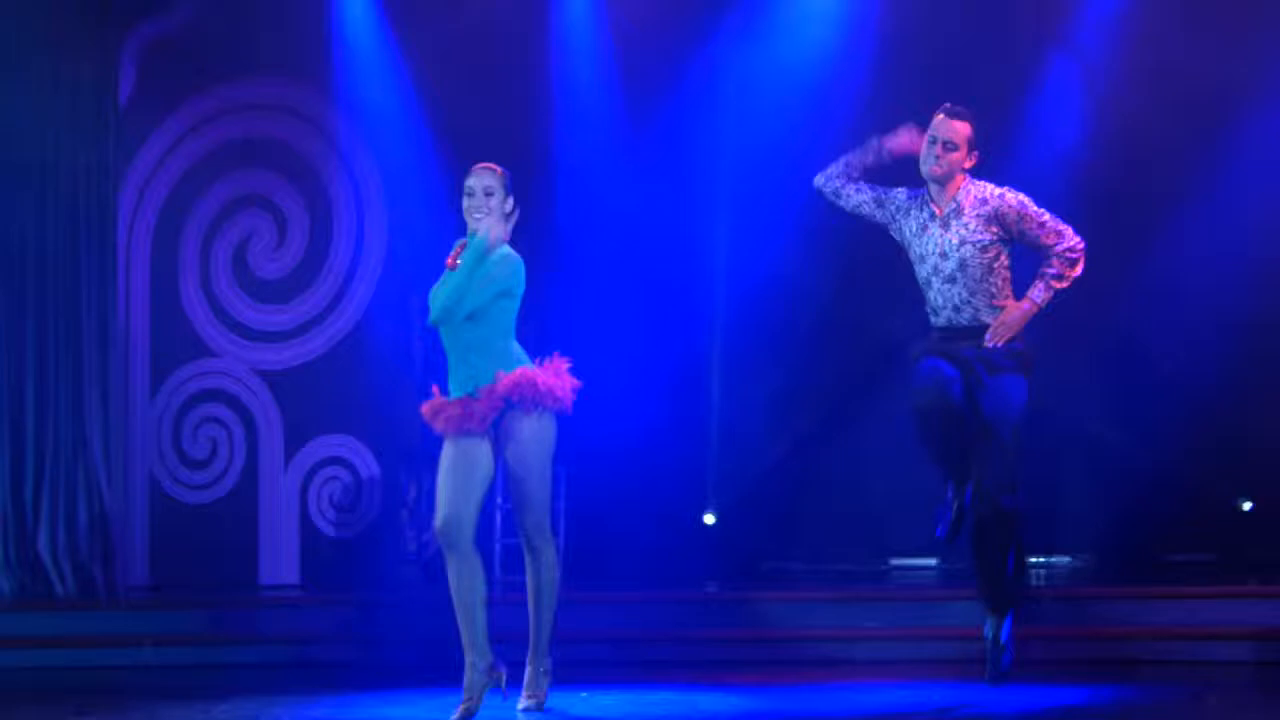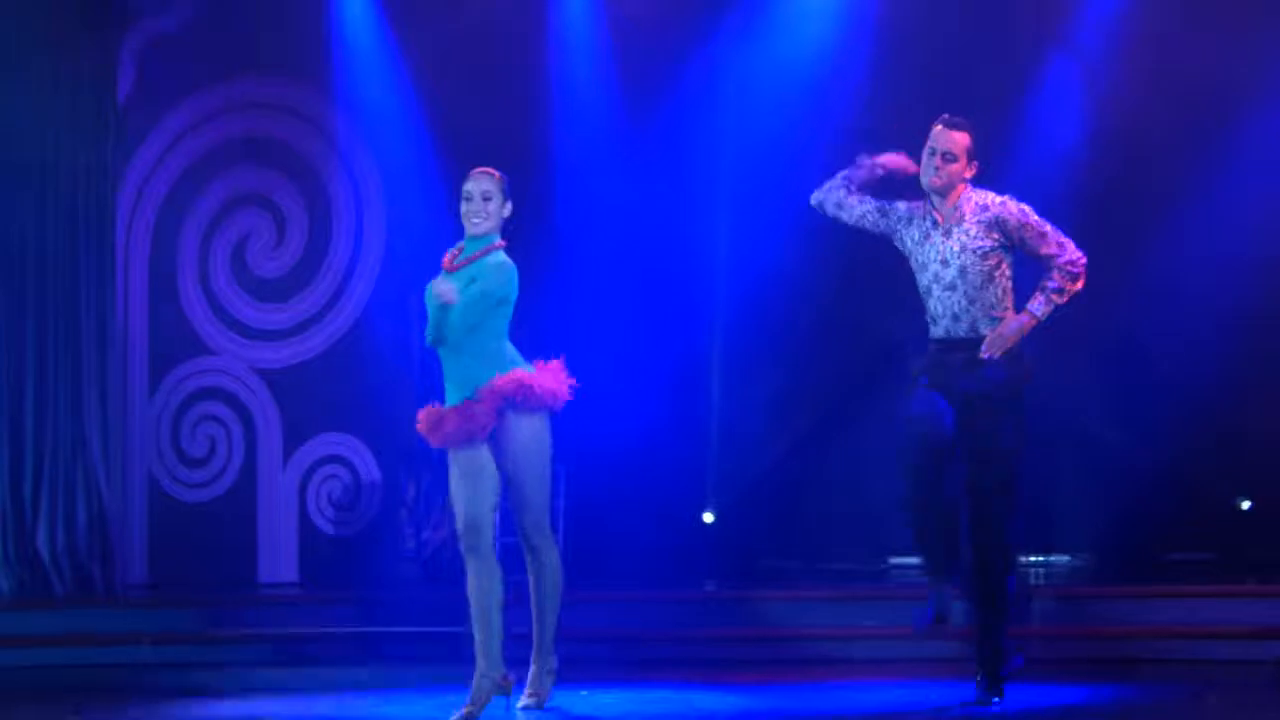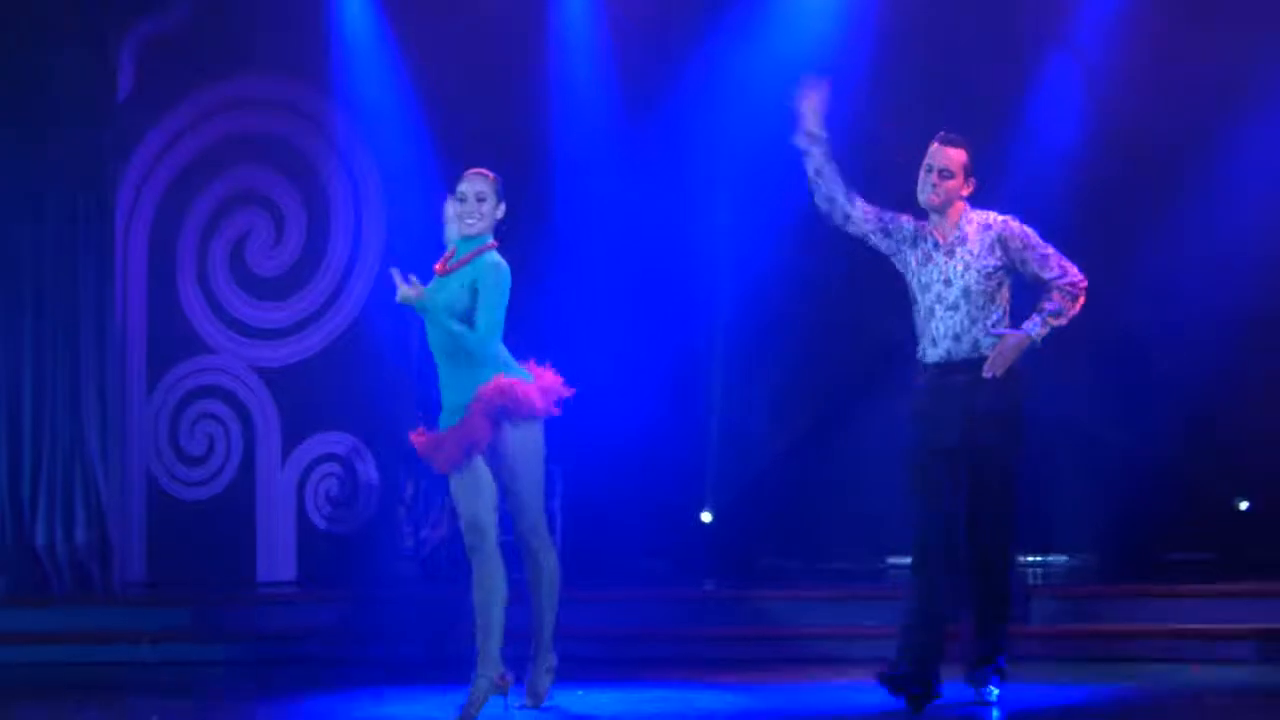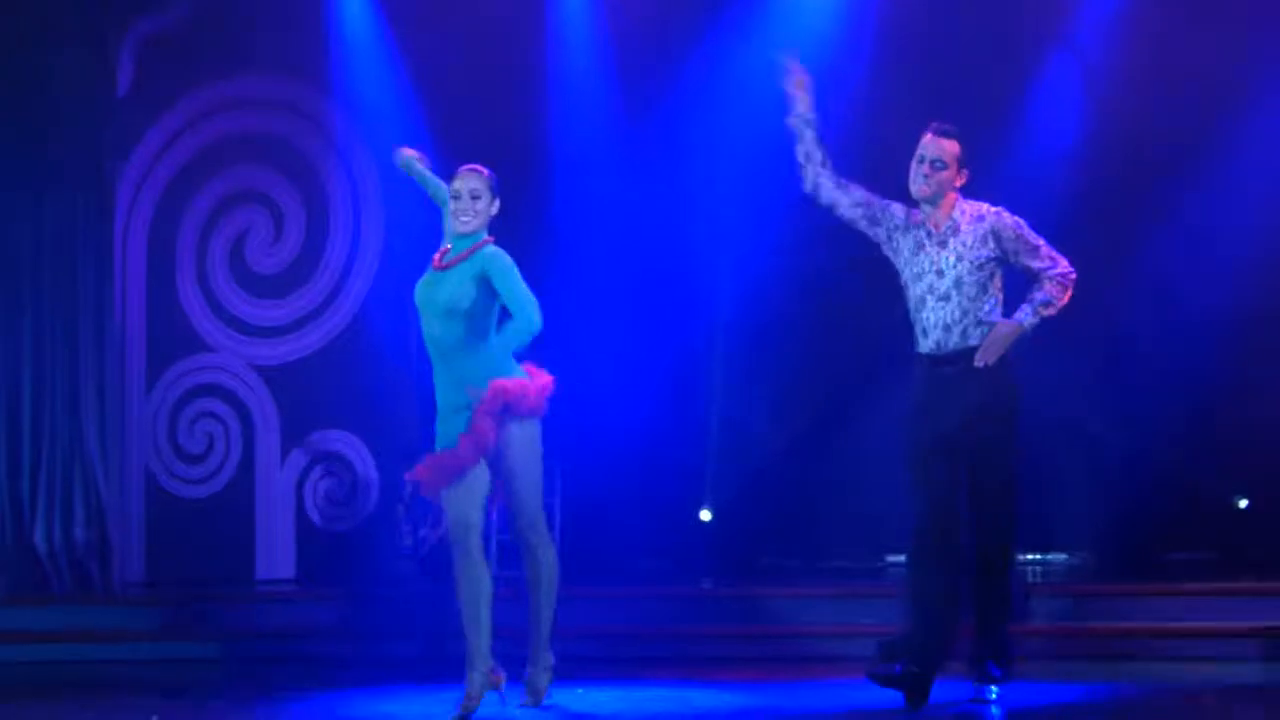
dt=0.1s
person 1, frame 1
left shoulder: (999, 203)
right shoulder: (902, 208)
left elbow: (1070, 248)
right elbow: (828, 184)
left wrist: (1030, 304)
right wrist: (884, 146)
left hip: (996, 349)
right hip: (943, 347)
left knee: (997, 478)
right knee: (935, 393)
left ankle: (1000, 605)
right ankle: (958, 487)
person 1, frame 2
left shoulder: (1000, 212)
right shoulder: (904, 220)
left elbow: (1070, 261)
right elbow: (827, 198)
left wrist: (1028, 317)
right wrist: (877, 165)
left hip: (994, 365)
right hip: (942, 363)
left knee: (992, 500)
right knee: (924, 443)
left ankle: (991, 646)
right ankle: (943, 573)
person 1, frame 3
left shoulder: (1000, 231)
right shoulder: (903, 238)
left elbow: (1070, 284)
right elbow: (834, 201)
left wrist: (1026, 336)
right wrist: (812, 130)
left hip: (989, 391)
right hip: (935, 393)
left knee: (992, 530)
right knee: (936, 531)
left ankle: (989, 659)
right ankle: (920, 665)
person 1, frame 4
left shoulder: (992, 222)
right shoulder: (893, 225)
left elbow: (1059, 274)
right elbow: (820, 185)
left wrist: (1016, 324)
right wrist: (802, 113)
left hip: (984, 381)
right hip: (932, 384)
left knee: (991, 523)
right knee: (935, 523)
left ankle: (990, 658)
right ankle: (919, 657)
person 2, frame 1
left shoulder: (505, 261)
right shoulder: (459, 257)
left elbow: (447, 318)
right elbow: (442, 320)
left hip: (517, 401)
right hip: (468, 408)
left knee: (535, 535)
right knee: (452, 531)
left ankle: (538, 667)
right ankle: (478, 666)
person 2, frame 2
left shoulder: (498, 268)
right shoulder: (454, 261)
left elbow: (441, 333)
left wrist: (446, 303)
left hip: (513, 403)
right hip: (466, 413)
left knee: (534, 534)
right knee: (474, 537)
left ankle: (542, 662)
right ankle: (488, 672)
person 2, frame 3
left shoulder: (492, 267)
right shoulder: (453, 258)
left elbow: (480, 342)
left wrist: (422, 306)
left hip: (505, 403)
right hip: (462, 414)
left knee: (532, 533)
right knee: (479, 540)
left ankle: (542, 661)
right ankle: (488, 670)
person 2, frame 4
left shoulder: (492, 260)
right shoulder: (445, 256)
left elbow: (531, 316)
right elbow: (450, 211)
left wrist: (482, 359)
right wrist: (420, 172)
left hip: (504, 401)
right hip: (457, 412)
left knee: (530, 529)
right knee: (463, 536)
left ankle: (539, 658)
right ankle: (480, 666)
